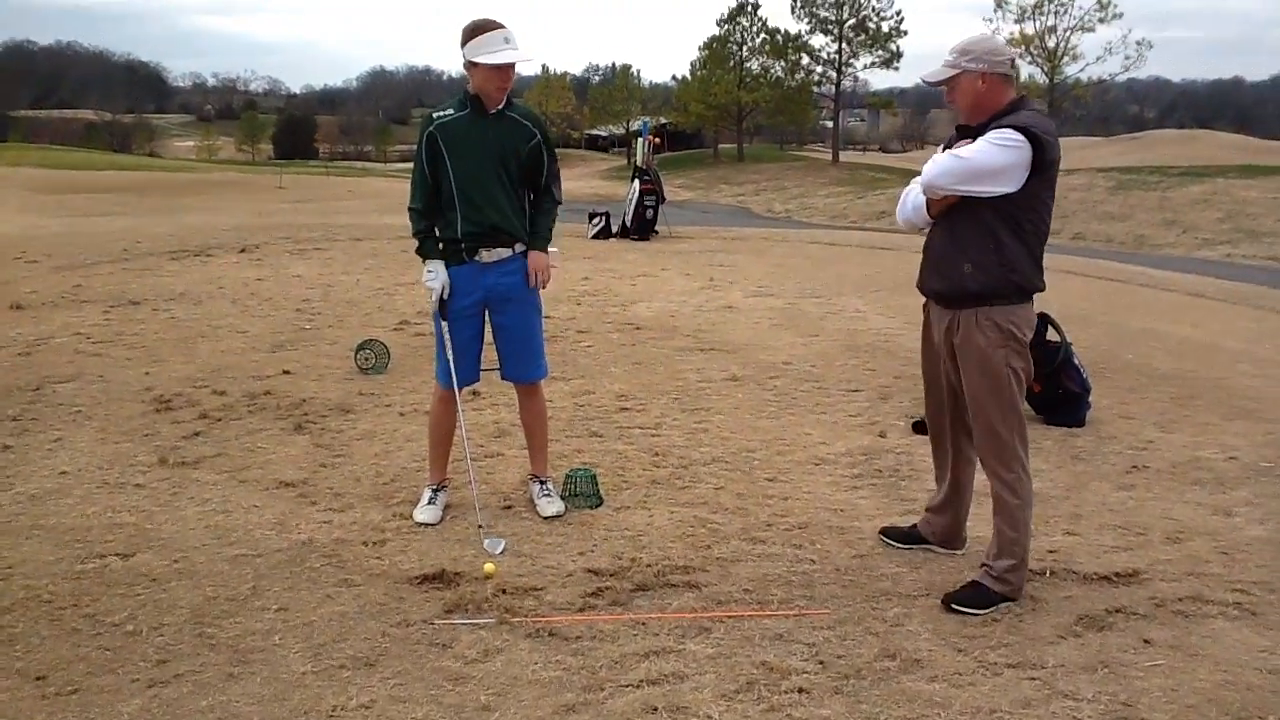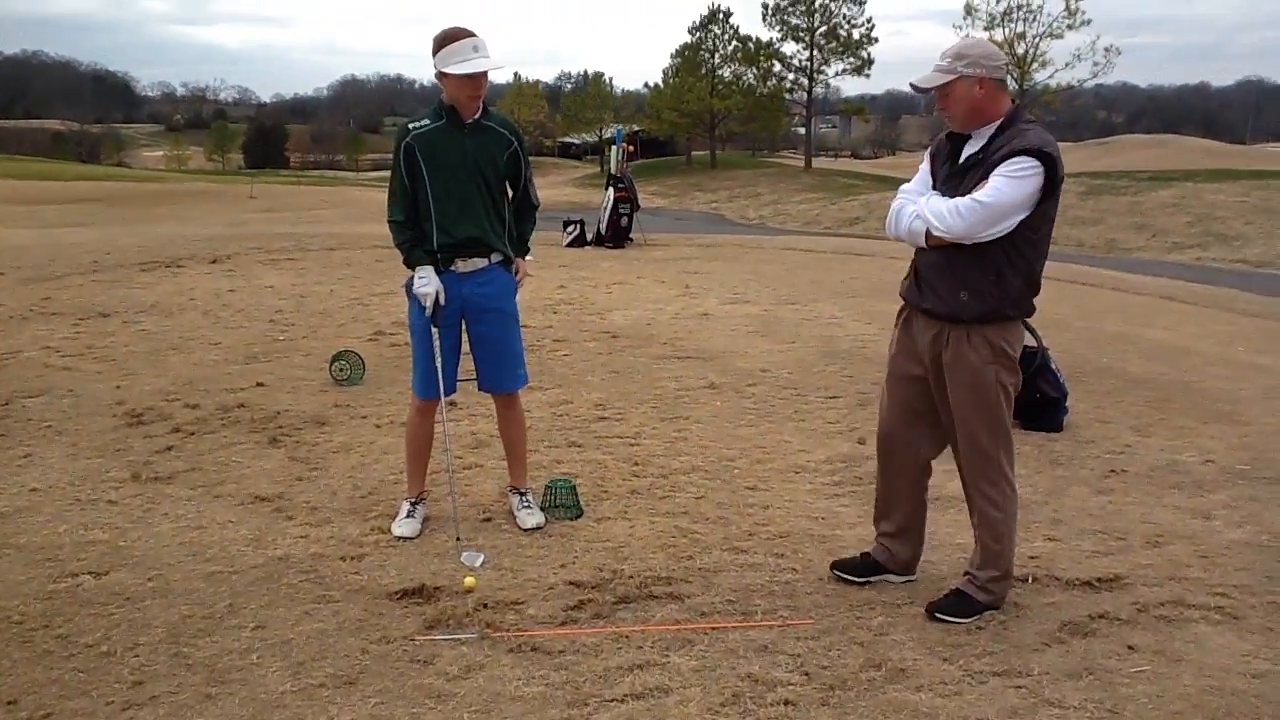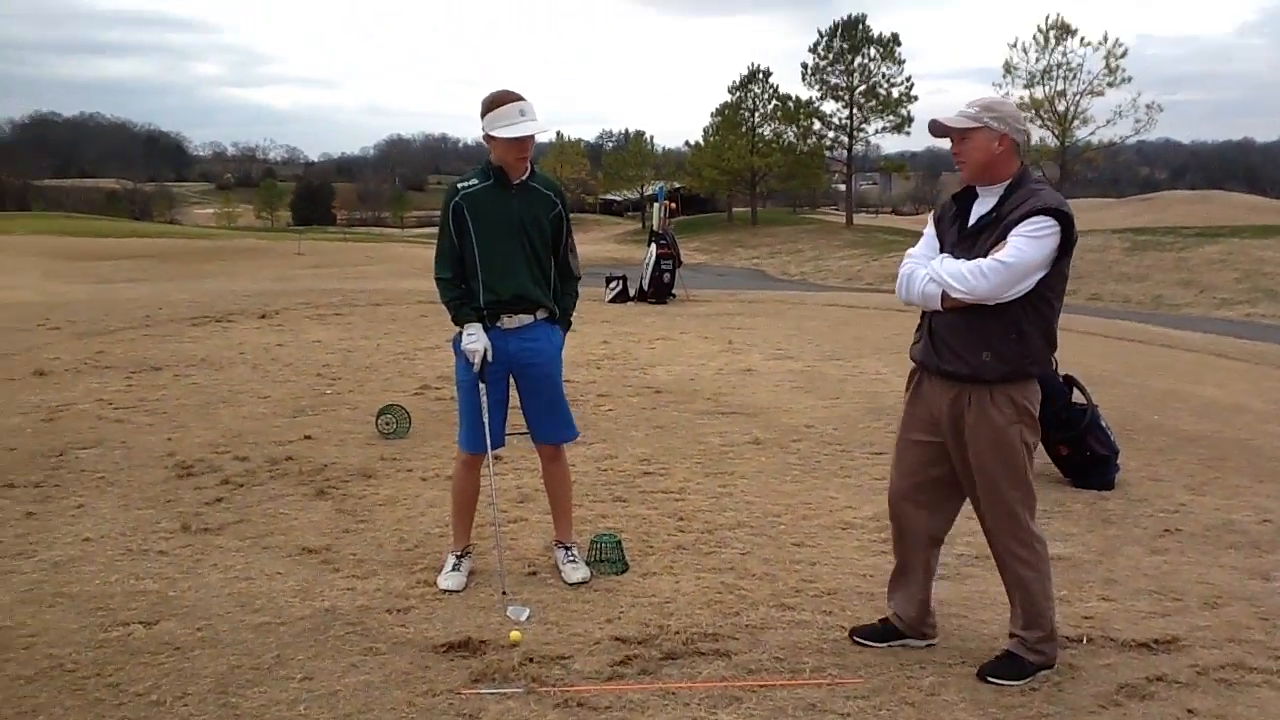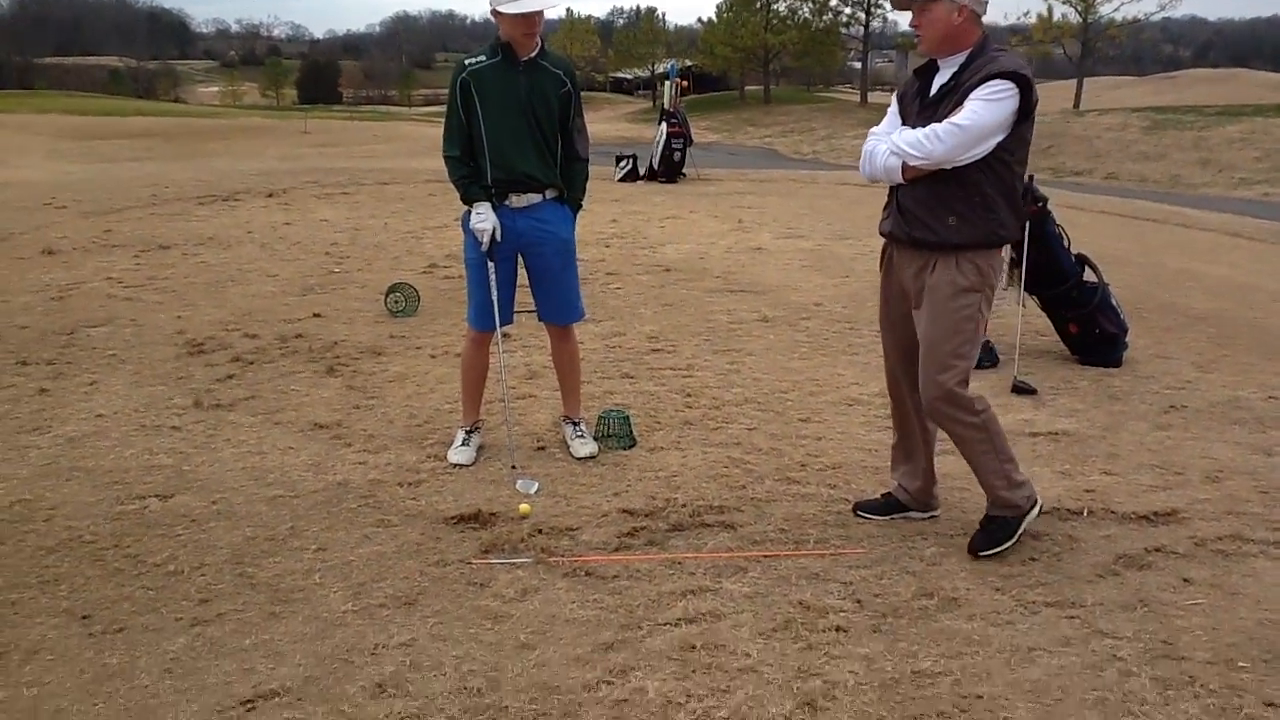
dt=0.4s
person 1, frame 1
left shoulder: (1023, 138)
right shoulder: (968, 137)
left elbow: (935, 175)
right elbow: (908, 208)
left wrist: (936, 187)
right wrist: (934, 201)
left hip: (993, 315)
right hip: (943, 305)
left knee: (999, 443)
right knee: (947, 425)
left ankle: (1005, 573)
right ankle: (942, 525)
person 1, frame 2
left shoulder: (1029, 155)
right shoulder: (947, 148)
left elbow: (963, 220)
right elbow: (898, 218)
left wrist: (927, 208)
right wrist: (942, 225)
left hip: (981, 332)
right hip: (919, 317)
left knee: (984, 461)
right knee: (898, 441)
left ankle: (988, 582)
right ankle: (894, 552)
person 1, frame 3
left shoulder: (1043, 214)
right shoulder: (952, 210)
left elbow: (986, 281)
right elbow: (908, 282)
left wrist: (940, 274)
right wrist: (961, 286)
left hip: (998, 393)
right hip: (931, 380)
left knee: (1008, 520)
right knee: (912, 502)
left ankle: (1035, 643)
right ankle: (911, 618)
person 1, frame 4
left shoulder: (1001, 80)
right shoulder: (917, 84)
left elbow: (938, 146)
right elbow: (872, 159)
left wrist: (903, 148)
right wrist: (917, 160)
left hip: (962, 259)
right hip: (902, 249)
left knee: (944, 387)
right knee: (905, 381)
left ankle: (1013, 497)
right ankle: (914, 490)
person 2, frame 1
left shoulder: (528, 126)
right shoulder: (439, 126)
left elbow: (547, 193)
right elbow: (422, 201)
left wrist: (540, 246)
right wrist: (431, 258)
left hip: (515, 268)
right hip: (458, 270)
left knee: (529, 381)
right knee: (448, 385)
left ankle: (540, 479)
right ankle: (436, 485)
person 2, frame 2
left shoulder: (504, 134)
right shoulder: (414, 137)
left elbow: (525, 199)
right elbow: (400, 214)
left wrist: (518, 251)
right wrist: (419, 266)
left hip: (493, 277)
right hip: (435, 279)
left knee: (506, 390)
right knee: (425, 397)
left ankle: (519, 490)
right ankle: (414, 498)
person 2, frame 3
left shoulder: (549, 195)
right shoulder: (463, 197)
left elbow: (567, 266)
right elbow: (447, 272)
left wrist: (561, 324)
right wrist: (469, 324)
left hip: (538, 332)
right hip: (483, 335)
left knee: (553, 444)
right knee: (472, 450)
left ankle: (565, 544)
right ankle: (460, 551)
person 2, frame 4
left shoulder: (559, 73)
right shoulder: (470, 74)
left elbow: (575, 149)
right elbow: (455, 149)
left wrist: (569, 208)
right wrist: (477, 203)
left hip: (548, 212)
right hip: (491, 214)
left knee: (562, 324)
right knee: (480, 328)
left ankle: (573, 420)
right ankle: (469, 426)
